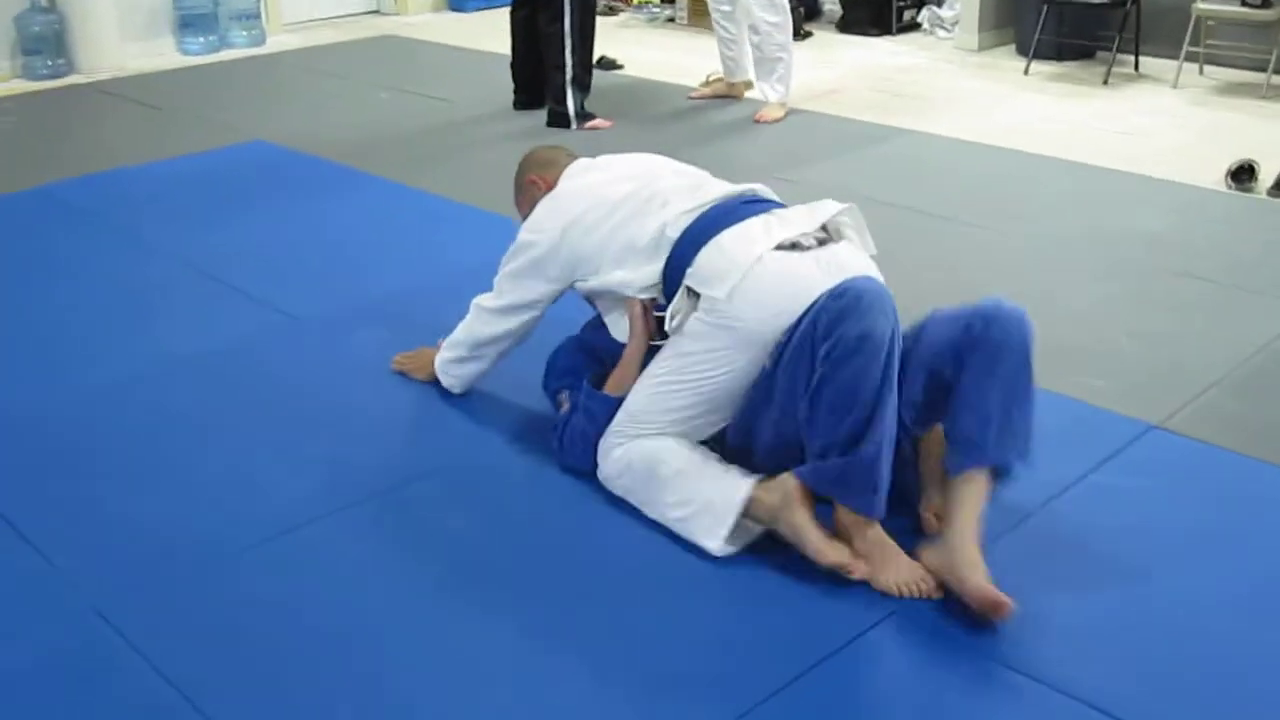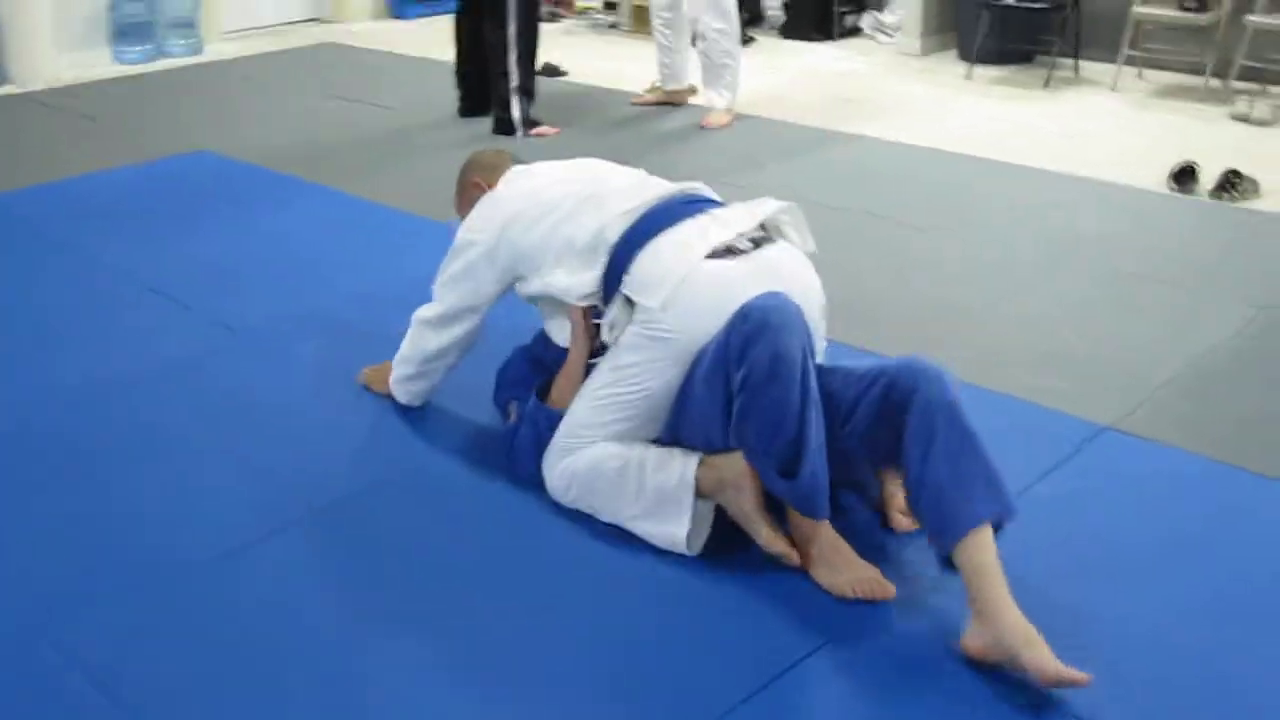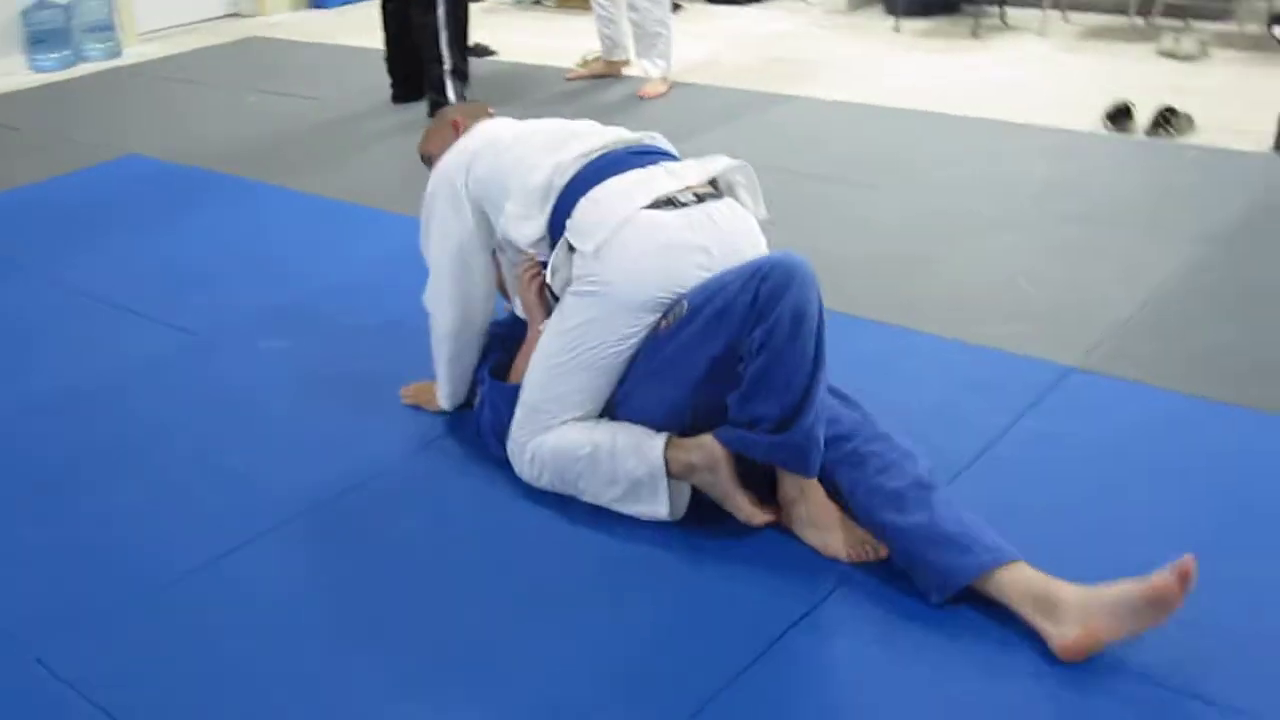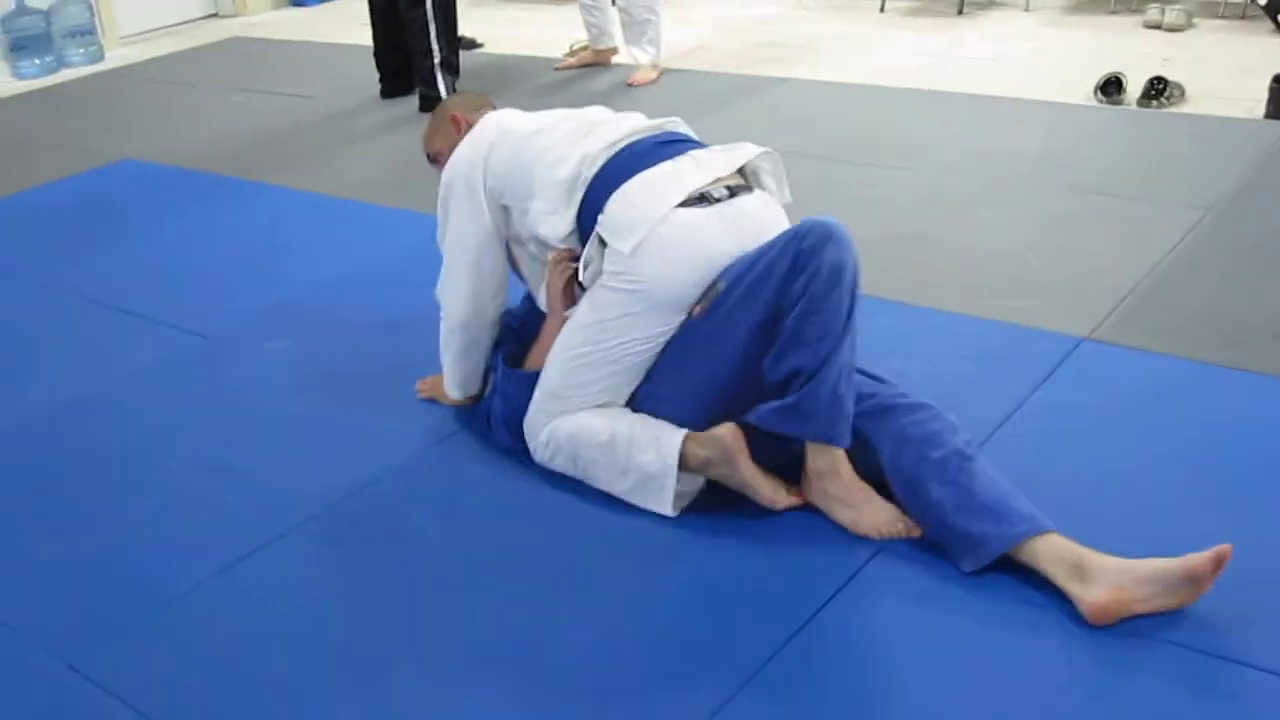
dt=0.3s
person 1, frame 1
right shoulder: (589, 350)
right elbow: (584, 451)
right wrist: (637, 341)
left hip: (856, 414)
right hip: (762, 426)
left knee: (997, 328)
right knee: (860, 302)
left ankle: (958, 547)
right ankle: (857, 532)
person 1, frame 2
right shoulder: (538, 363)
right elbow: (540, 459)
right wrist: (580, 347)
left hip: (794, 414)
right hip: (698, 431)
left knee: (914, 385)
right knee: (772, 318)
left ankle: (996, 617)
right ankle: (811, 536)
person 1, frame 3
right shoulder: (507, 339)
right elbow: (506, 432)
right wrist: (536, 317)
left hip: (733, 400)
right hip: (648, 403)
left knee: (863, 450)
right knee: (782, 280)
left ankle: (1051, 603)
right ankle: (797, 494)
person 1, frame 4
right shoulder: (526, 328)
right elbow: (511, 423)
right wrist: (558, 313)
left hip: (751, 388)
right hip: (673, 397)
left knee: (904, 423)
right knee: (818, 243)
left ankle: (1083, 570)
person 2, frame 1
left shoulder: (553, 215)
right shoulder: (649, 165)
left elbow: (498, 311)
left wrist: (446, 366)
left hip: (752, 287)
right hip: (842, 260)
left knee: (626, 455)
left ankle: (768, 502)
person 2, frame 2
left shoulder: (492, 215)
right shoulder: (586, 173)
left elbow: (444, 320)
left wrist: (402, 381)
left hip: (692, 295)
left knee: (573, 465)
left ankle: (716, 476)
person 2, frame 3
left shoulder: (457, 165)
right shoulder: (555, 134)
left elbow: (457, 302)
left wrist: (451, 392)
left hip: (629, 246)
left knee: (536, 447)
left ankle: (687, 460)
person 2, frame 4
left shoulder: (470, 158)
right shoulder: (568, 123)
left elbow: (470, 297)
left wrist: (461, 384)
left hip: (664, 241)
left knee: (552, 430)
left ankle: (704, 451)
